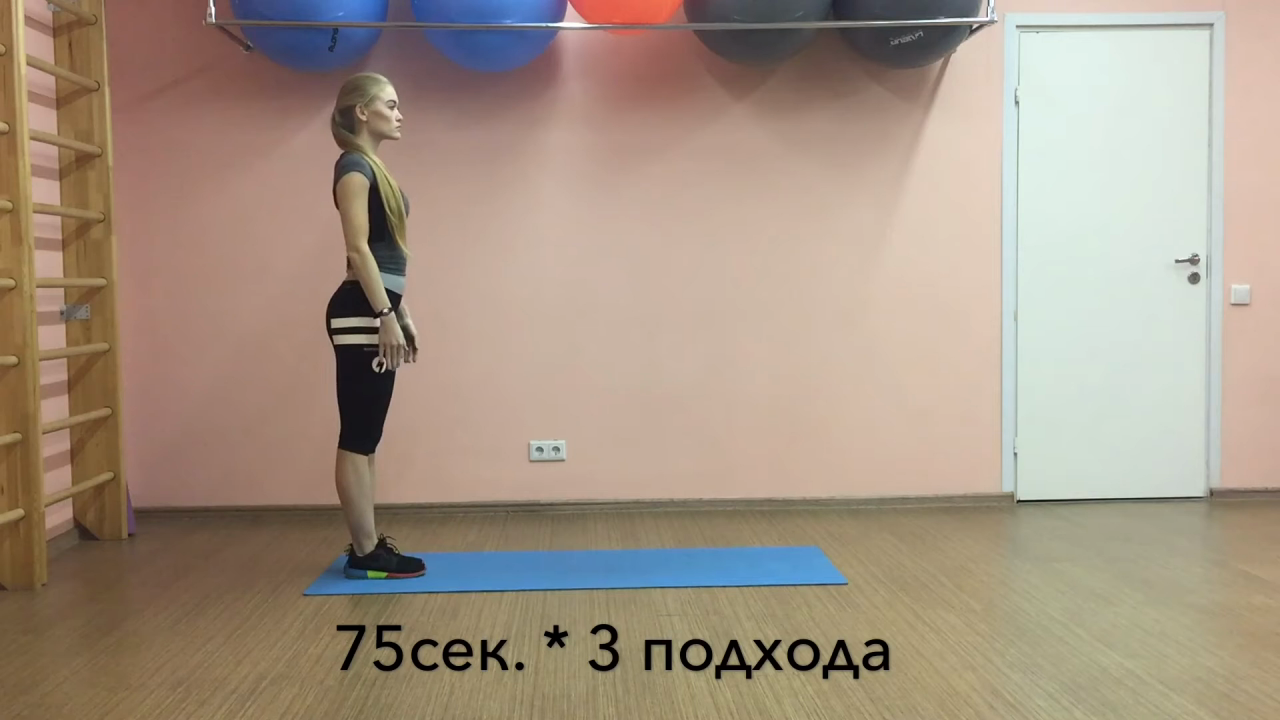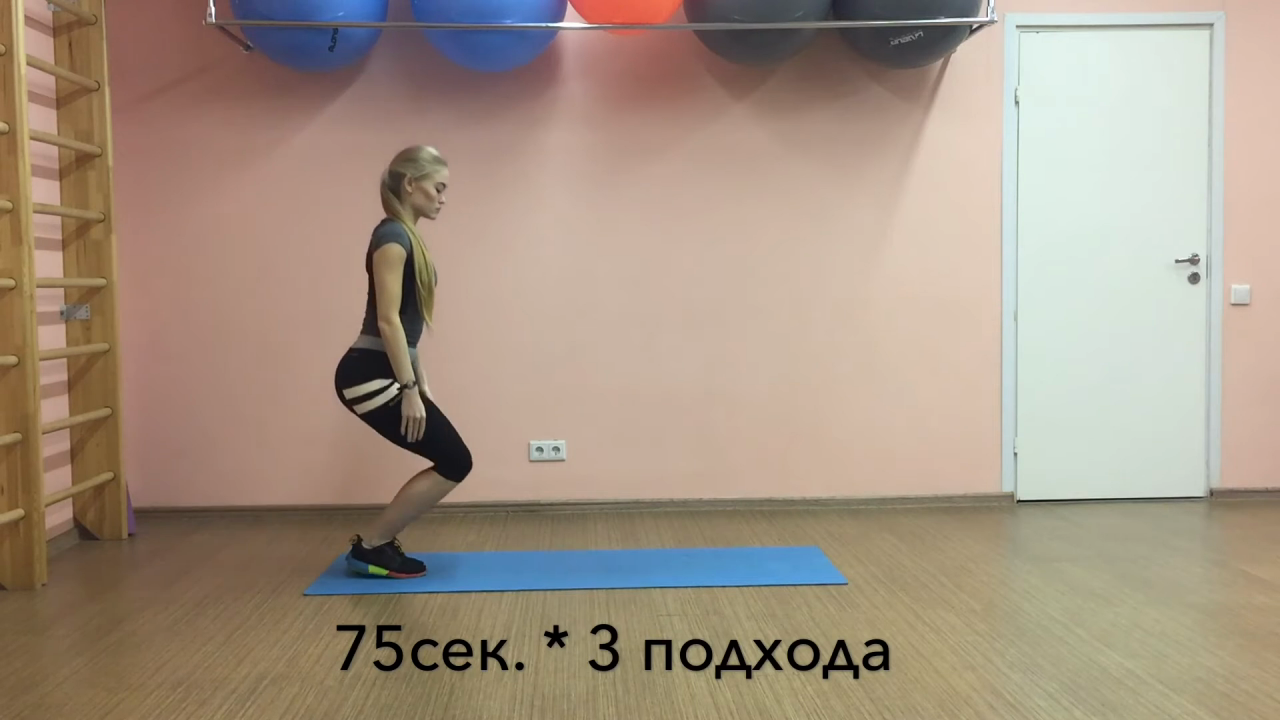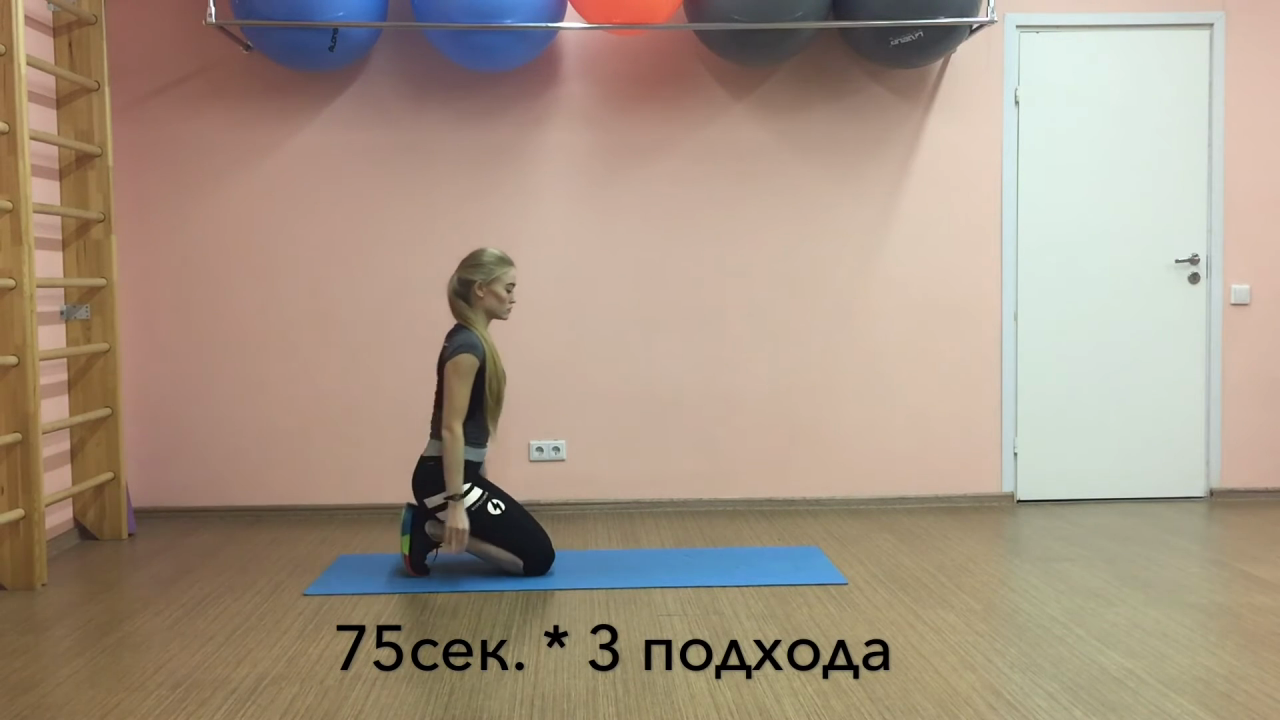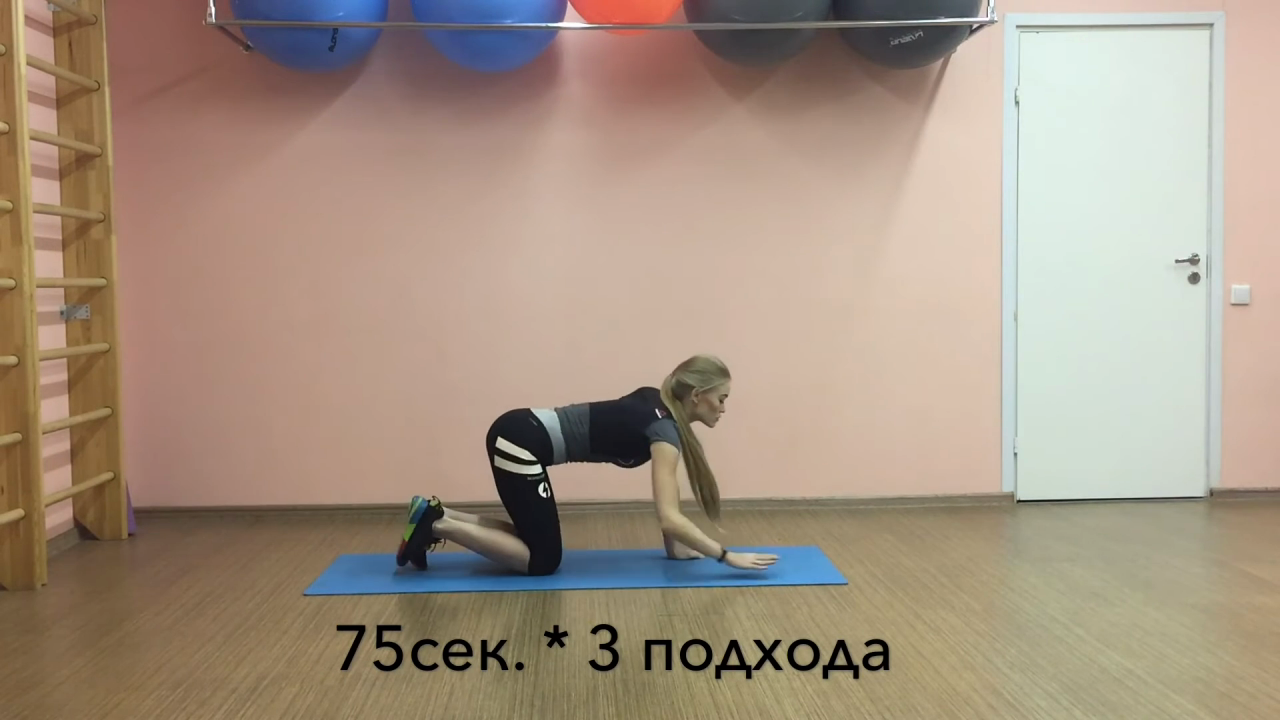
dt=1s
person 1, frame 1
left shoulder: (372, 167)
right shoulder: (353, 167)
right elbow: (358, 249)
left wrist: (403, 315)
right wrist: (386, 317)
left hip: (376, 311)
right hip: (360, 314)
left knee: (366, 437)
right knee: (358, 438)
left ankle: (368, 546)
right ankle: (365, 554)
person 1, frame 2
left shoulder: (405, 237)
right shoulder: (392, 237)
right elbow: (388, 321)
left wrist: (418, 381)
right wrist: (409, 392)
left hip: (382, 374)
right hip: (369, 375)
left knee: (451, 462)
right knee: (455, 463)
left ankle: (378, 542)
right ankle: (372, 548)
person 1, frame 3
left shoulder: (472, 340)
right shoulder: (466, 345)
right elbow: (451, 429)
right wrist: (455, 504)
left hip: (462, 473)
right hip: (444, 479)
right knee: (538, 558)
left ankle: (429, 524)
right ankle: (431, 529)
person 1, frame 4
left shoulder: (659, 405)
right shoulder: (664, 431)
left elbow: (661, 480)
right elbow: (669, 517)
left wrist: (673, 547)
right wrist: (726, 556)
left hip: (516, 433)
right hip: (520, 443)
left knee: (534, 539)
right knee: (543, 560)
left ankle: (439, 515)
right ankle: (437, 525)
